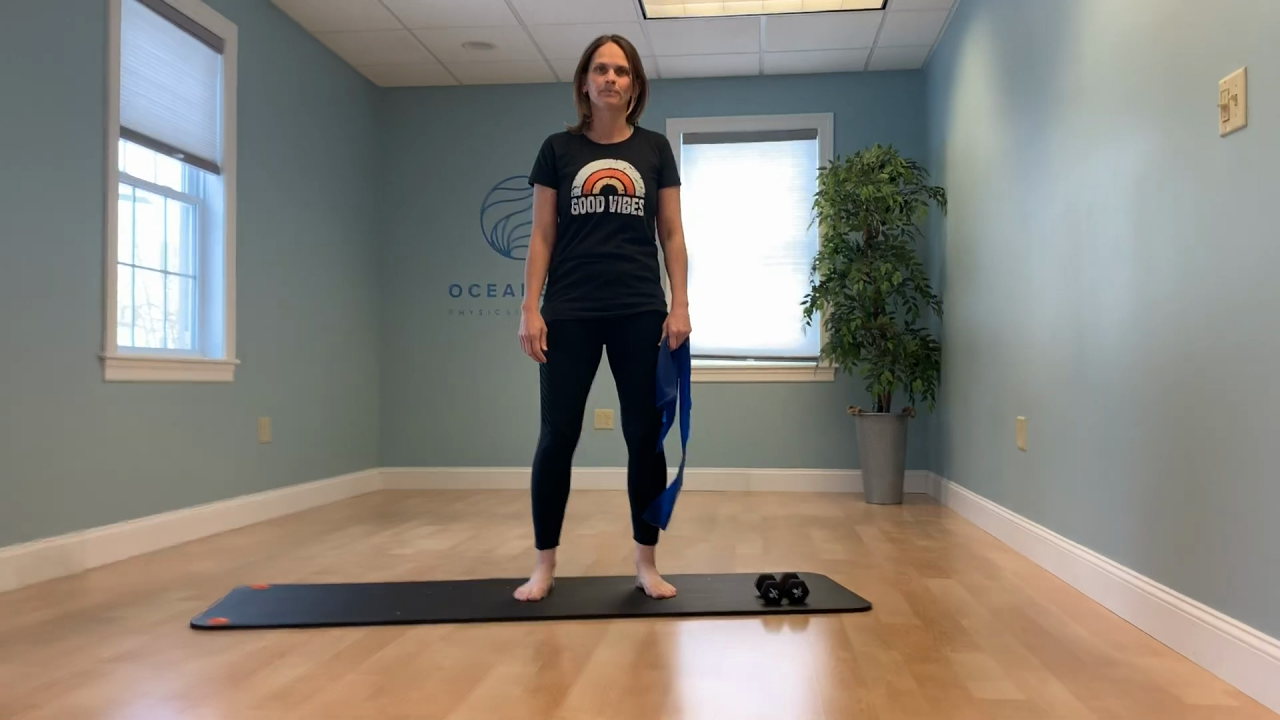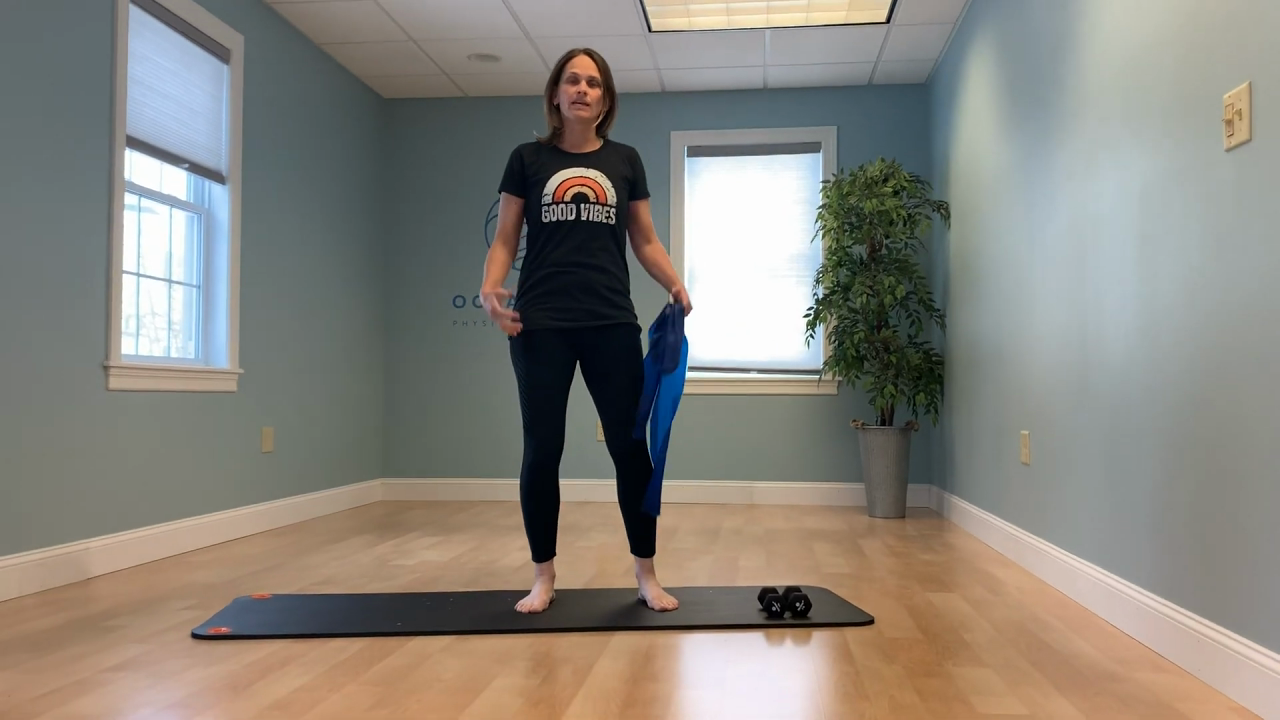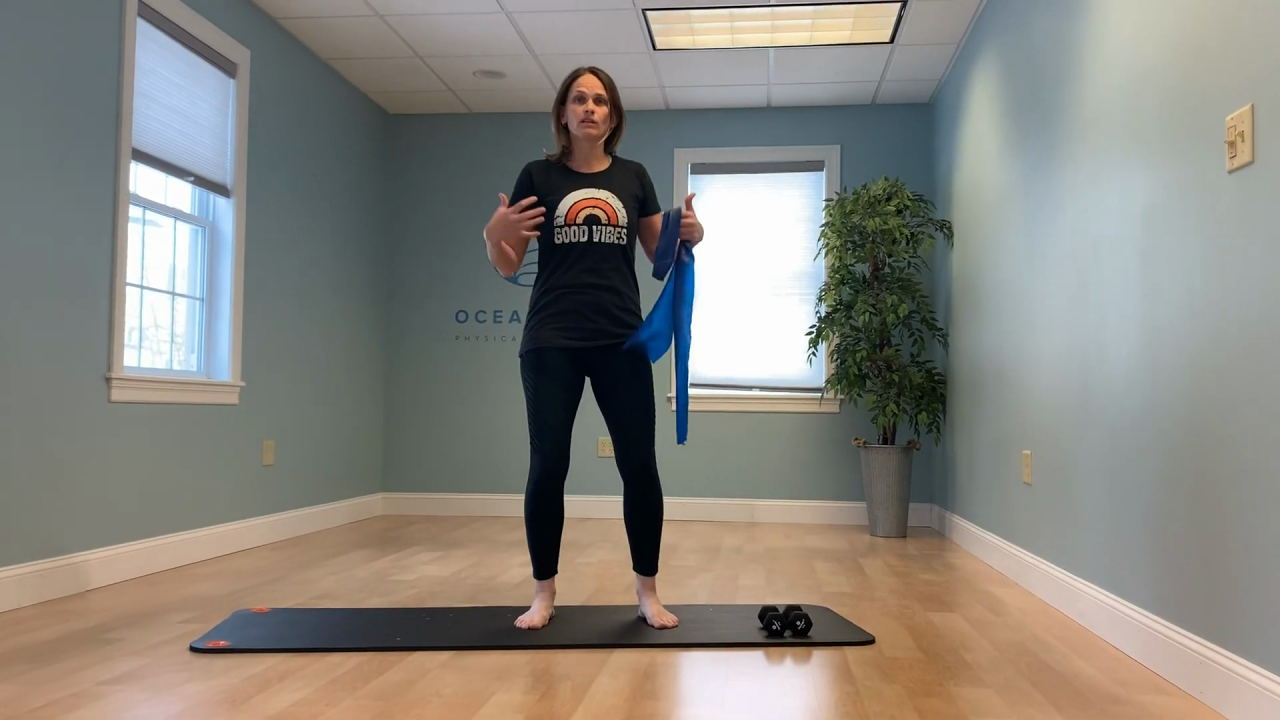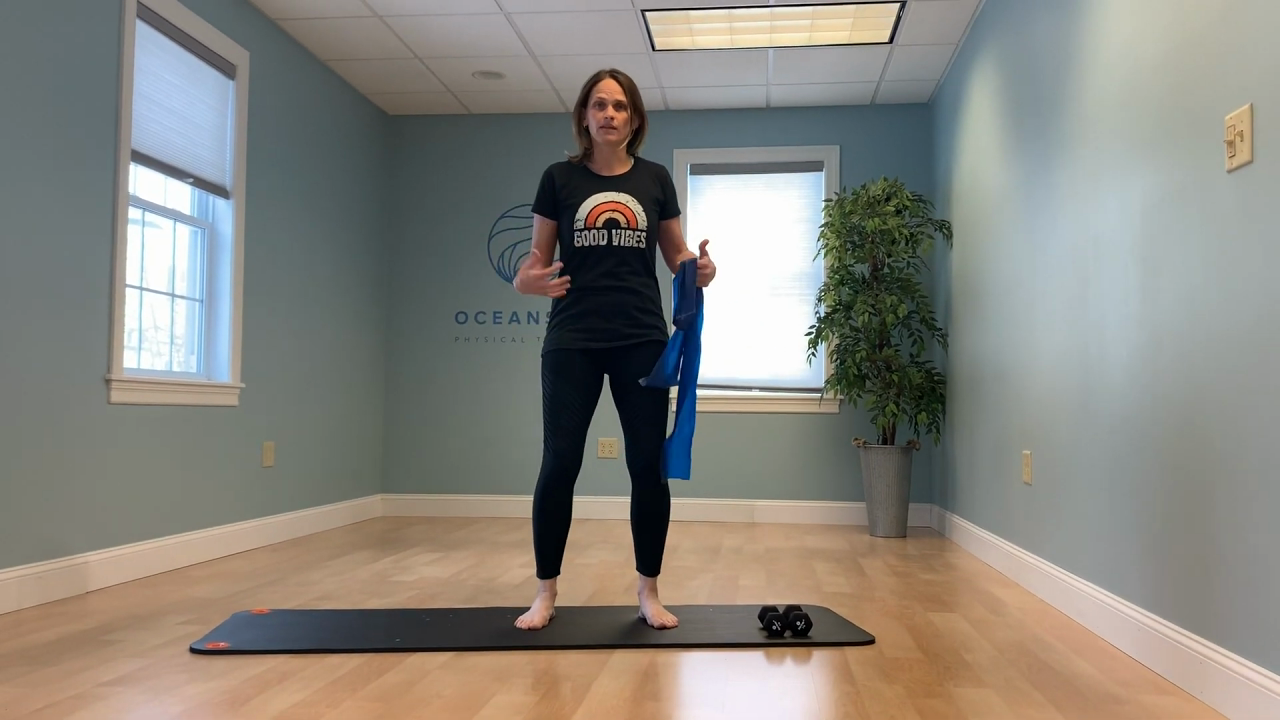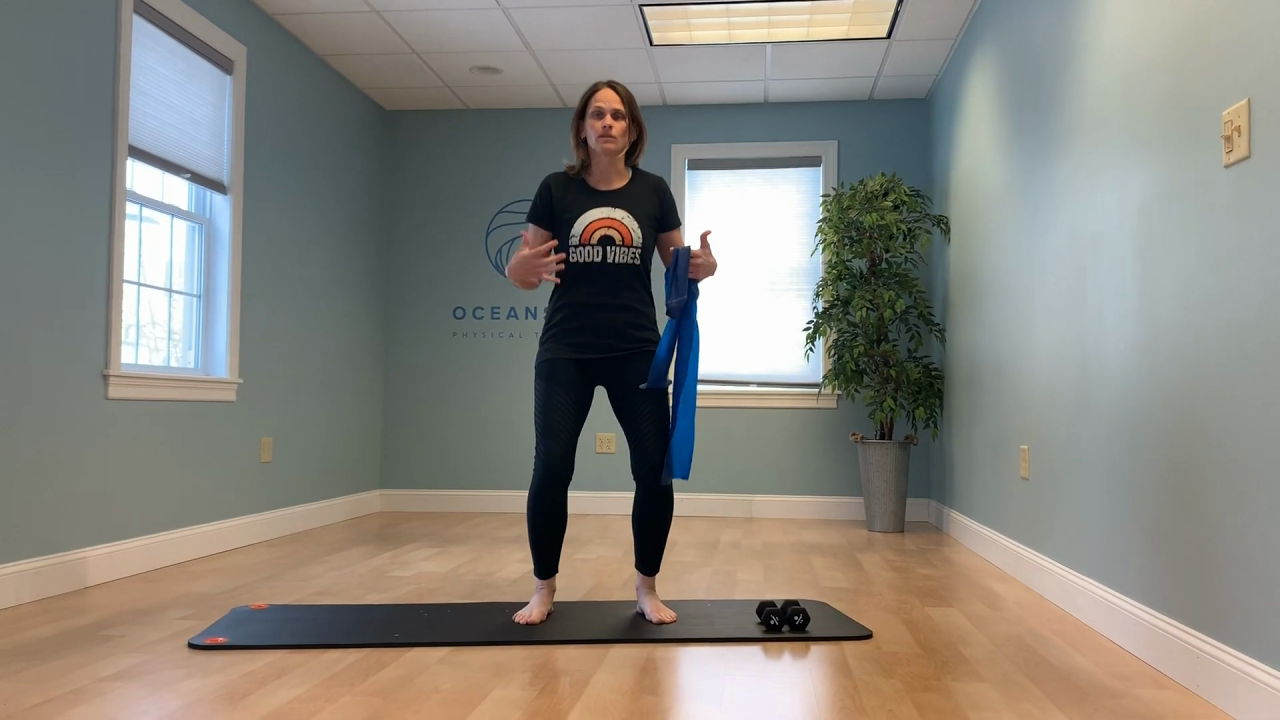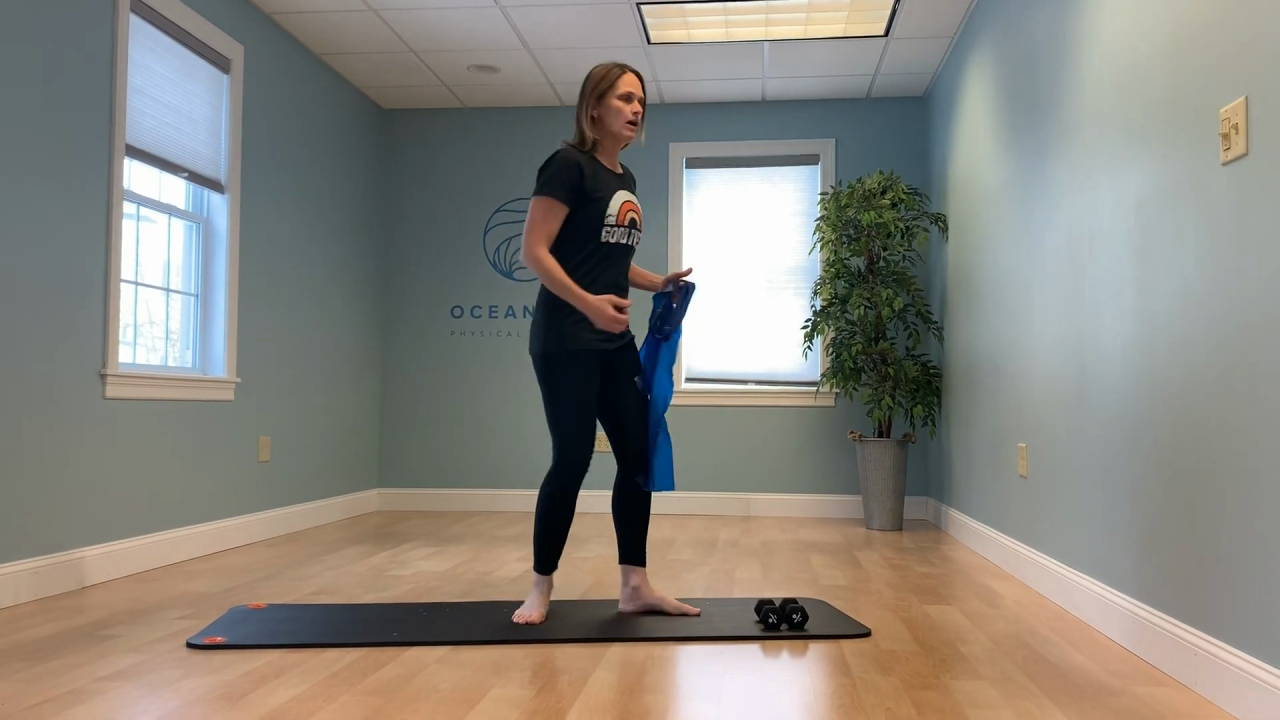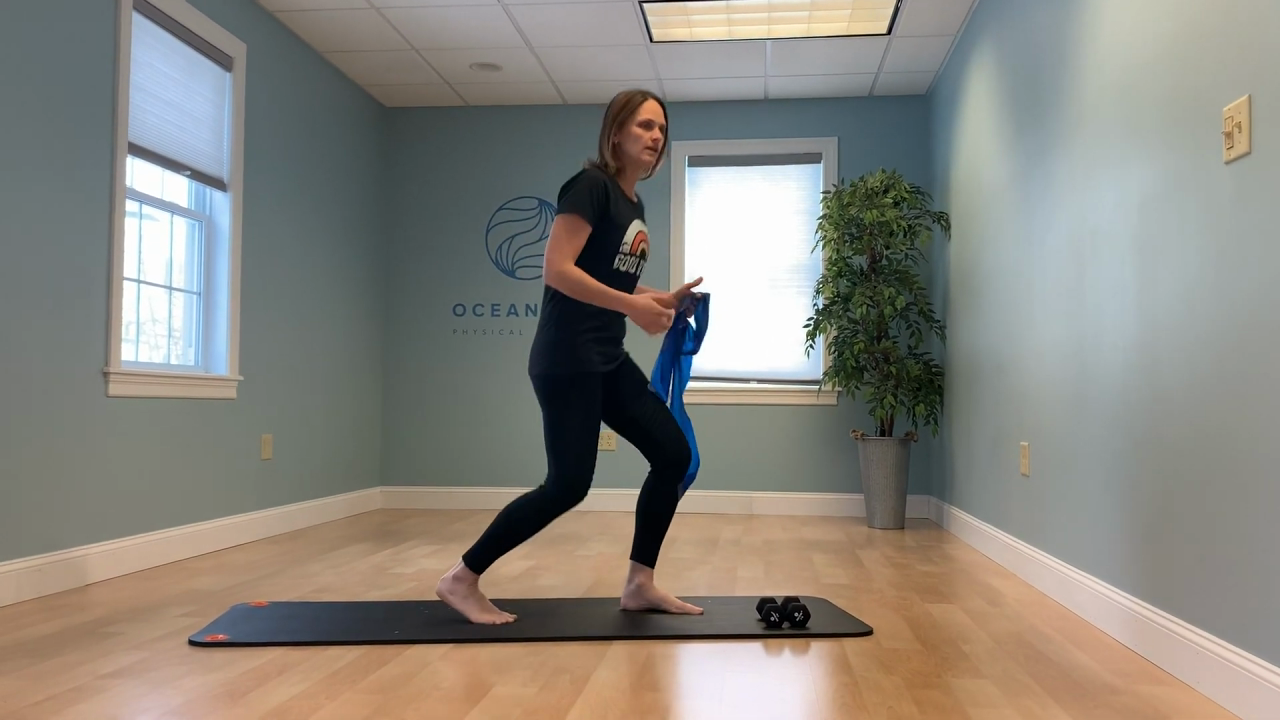
dt=0.7s
person 1, frame 1
left shoulder: (655, 149)
right shoulder: (558, 149)
left elbow: (672, 235)
right elbow: (542, 236)
left wrist: (680, 305)
right wrist: (531, 308)
left hip: (640, 313)
right hip: (569, 313)
left knee: (645, 437)
right knee: (556, 438)
left ankle: (646, 563)
right ankle: (544, 565)
person 1, frame 2
left shoulder: (625, 160)
right shoulder: (527, 158)
left elbow: (645, 241)
right elbow: (504, 240)
left wrist: (674, 284)
right wrist: (490, 287)
left hip: (612, 322)
right hip: (540, 323)
left knee: (631, 446)
right knee: (541, 450)
left ankle: (647, 575)
right ankle: (543, 577)
person 1, frame 3
left shoulder: (634, 177)
right shoulder: (538, 176)
left elbow: (660, 253)
right elbow: (508, 260)
left wrist: (687, 236)
right wrist: (495, 235)
left hip: (621, 339)
right hip: (551, 340)
left knee: (639, 464)
right knee: (548, 466)
left ankle: (648, 592)
right ankle: (543, 593)
person 1, frame 4
left shoulder: (655, 179)
right shoulder: (559, 178)
left elbow: (675, 254)
right elbow: (538, 256)
left wrist: (699, 268)
right wrist: (527, 279)
left hip: (642, 340)
right hip: (572, 341)
left knee: (649, 465)
right knee: (559, 463)
left ankle: (648, 592)
right ankle: (545, 593)
person 1, frame 5
left shoulder: (653, 191)
right shoulder: (556, 189)
left elbow: (676, 264)
right elbow: (525, 271)
left wrist: (702, 267)
right wrist: (520, 269)
left hip: (636, 350)
right hip: (565, 351)
left knee: (656, 469)
right knee: (551, 468)
left ankle: (647, 589)
right ankle: (544, 589)
person 1, frame 6
left shoulder: (625, 177)
right shoulder: (567, 164)
right elbow: (534, 251)
left wrist: (659, 283)
right wrist: (586, 302)
left hip: (614, 341)
right hip: (566, 338)
left knee: (639, 455)
right knee: (572, 459)
left ankle: (635, 586)
right ankle: (541, 587)
person 1, frame 7
left shoulder: (635, 204)
right shoulder: (590, 186)
right elbow: (556, 268)
left wrist: (666, 301)
right wrist: (633, 307)
left hip: (610, 361)
right hip: (567, 359)
left knee: (674, 455)
right knee: (568, 485)
left ankle: (639, 584)
right ankle: (461, 579)
